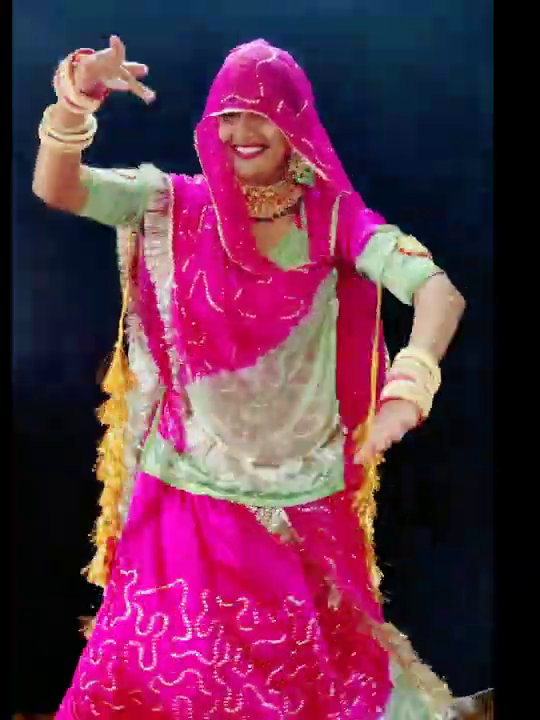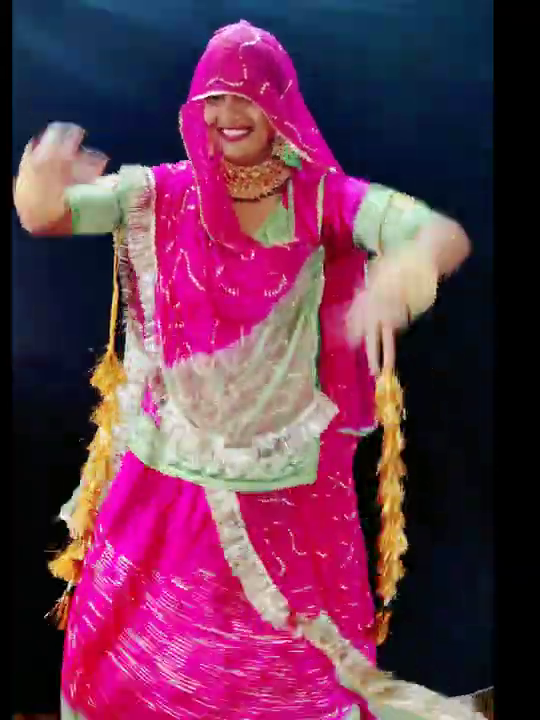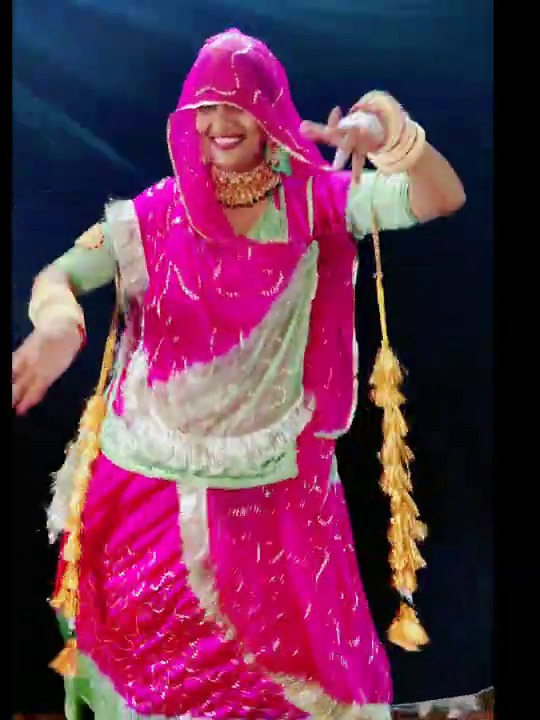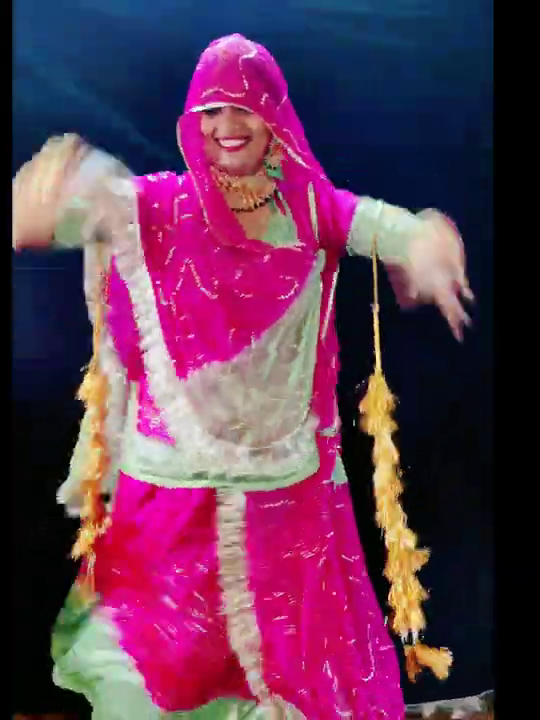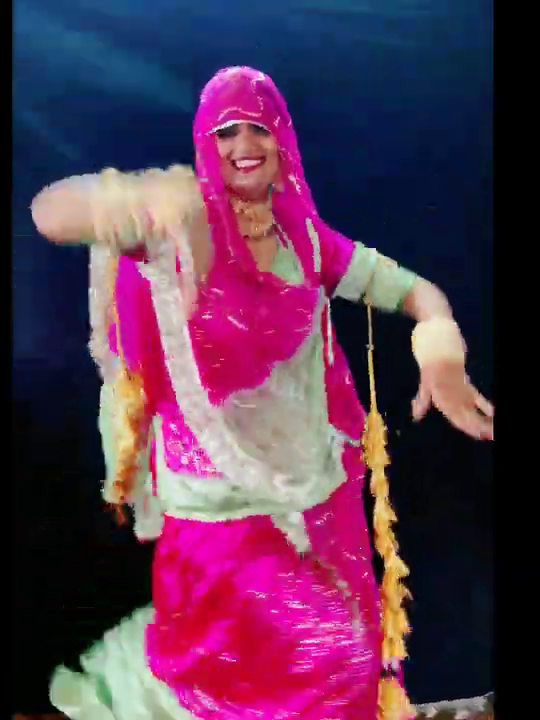
dt=0.2s
person 1, frame 1
left shoulder: (338, 217)
right shoulder: (175, 204)
left elbow: (437, 289)
right elbow: (57, 188)
left wrist: (416, 366)
right wrist: (72, 107)
left hip: (302, 484)
right hip: (184, 480)
left knee: (317, 653)
right knee: (162, 661)
person 1, frame 2
left shoulder: (327, 196)
right shoulder: (164, 190)
left elbow: (450, 238)
right elbow: (46, 218)
left wrist: (410, 267)
right wrist: (41, 185)
left hip: (290, 469)
right hip: (170, 461)
left knee: (296, 637)
right knee: (143, 637)
person 1, frame 3
left shoulder: (317, 197)
right shoulder: (155, 211)
left elbow: (441, 199)
right elbow: (61, 275)
left wrist: (403, 148)
right wrist: (57, 320)
left hip: (275, 469)
right hip: (154, 466)
left knee: (293, 633)
right knee: (145, 627)
person 1, frame 4
left shoulder: (313, 205)
right shoulder: (149, 204)
left elbow: (419, 237)
right elbow: (23, 224)
left wrist: (432, 244)
right wrist: (49, 192)
left hip: (288, 471)
right hip: (178, 471)
left knee: (307, 638)
right knee: (178, 646)
person 1, frame 5
left shoulder: (309, 241)
right shoulder: (168, 221)
left elbow: (413, 290)
right elbow: (51, 214)
left wrist: (439, 346)
right wrist: (133, 206)
left hip: (312, 488)
right hip: (215, 499)
left knee: (335, 655)
right knee: (287, 651)
